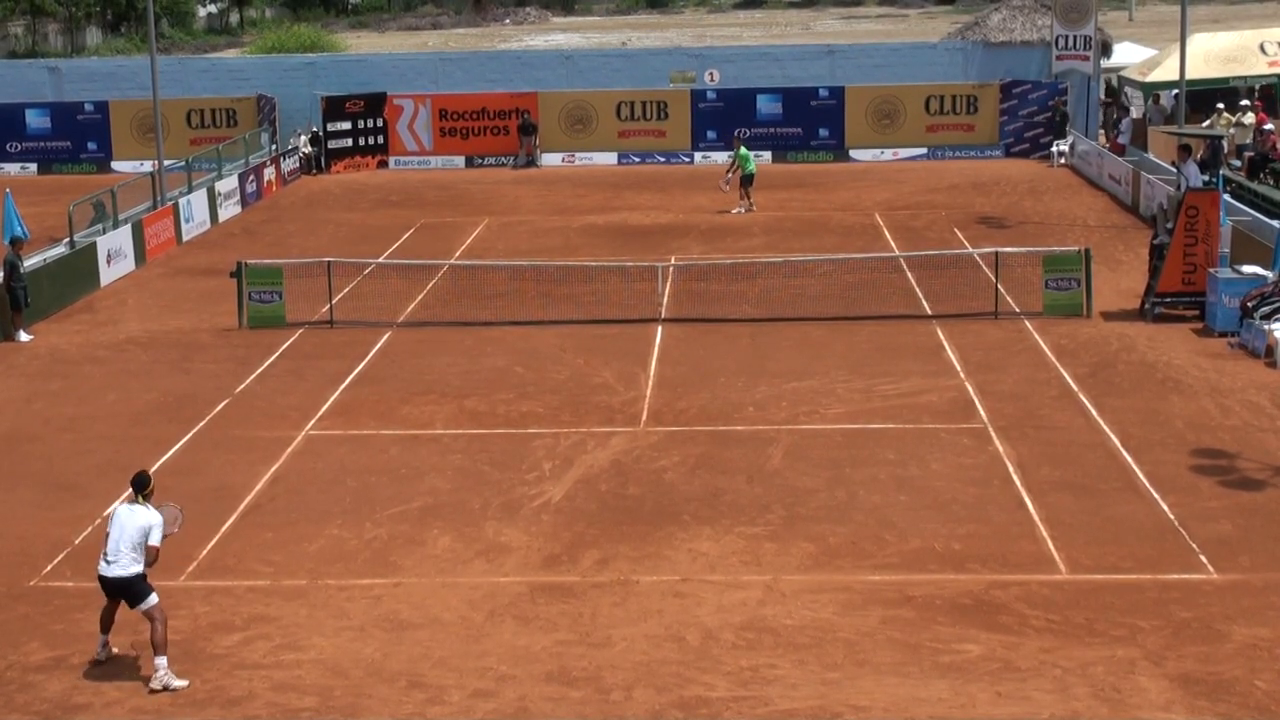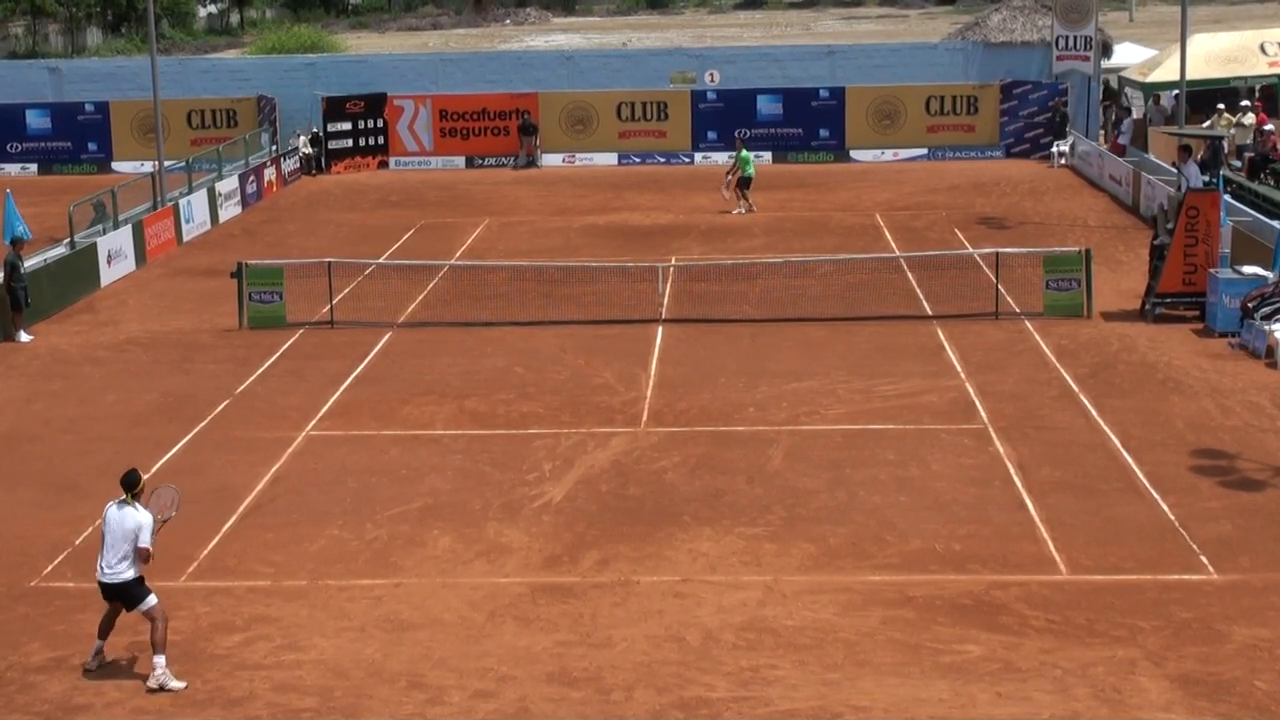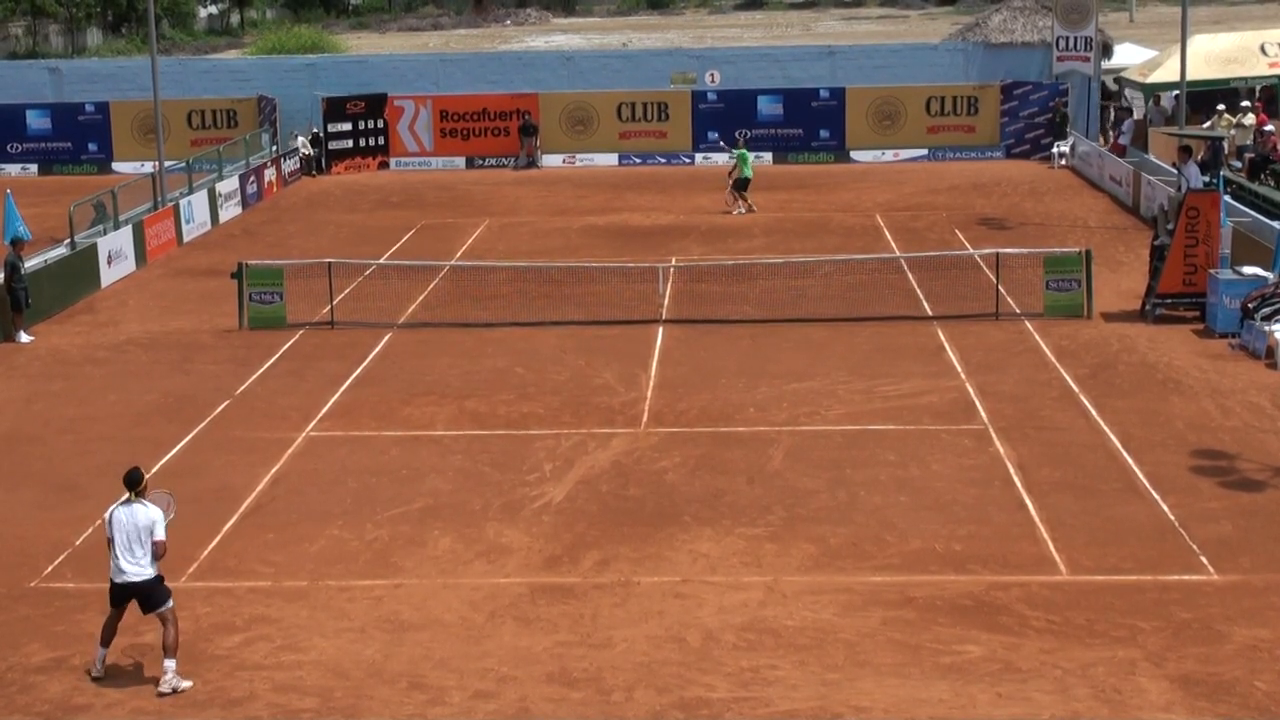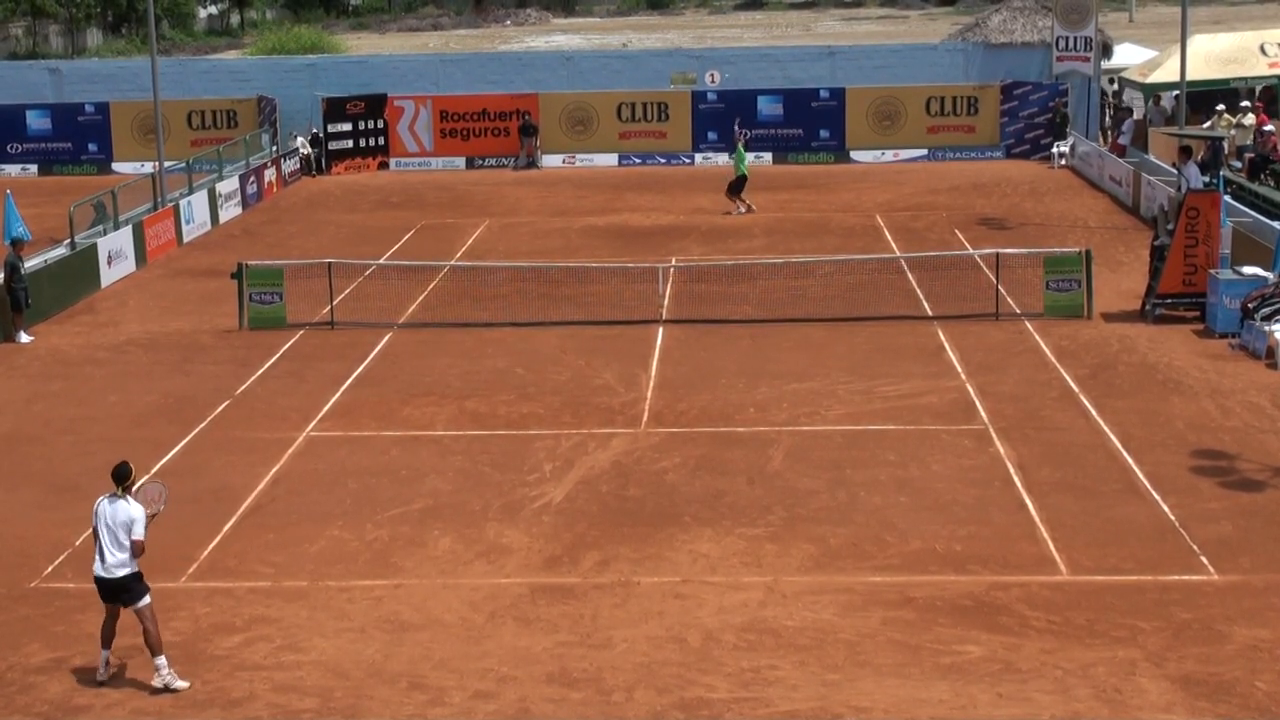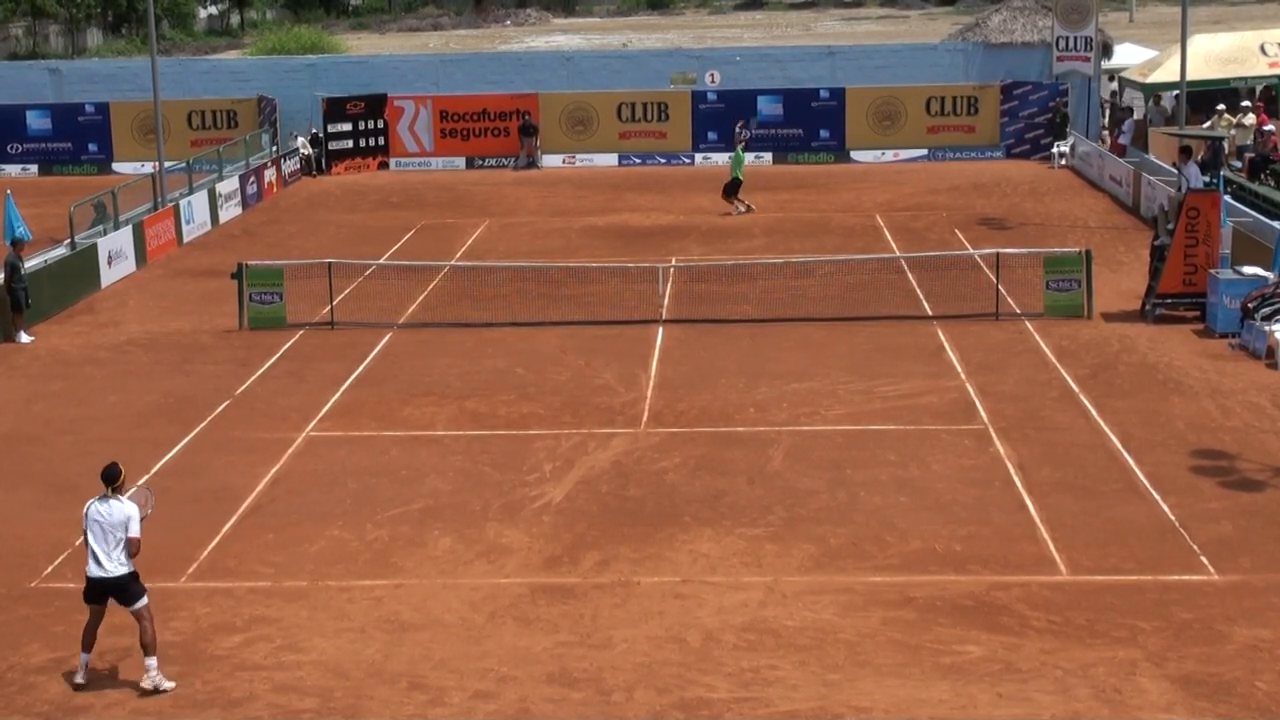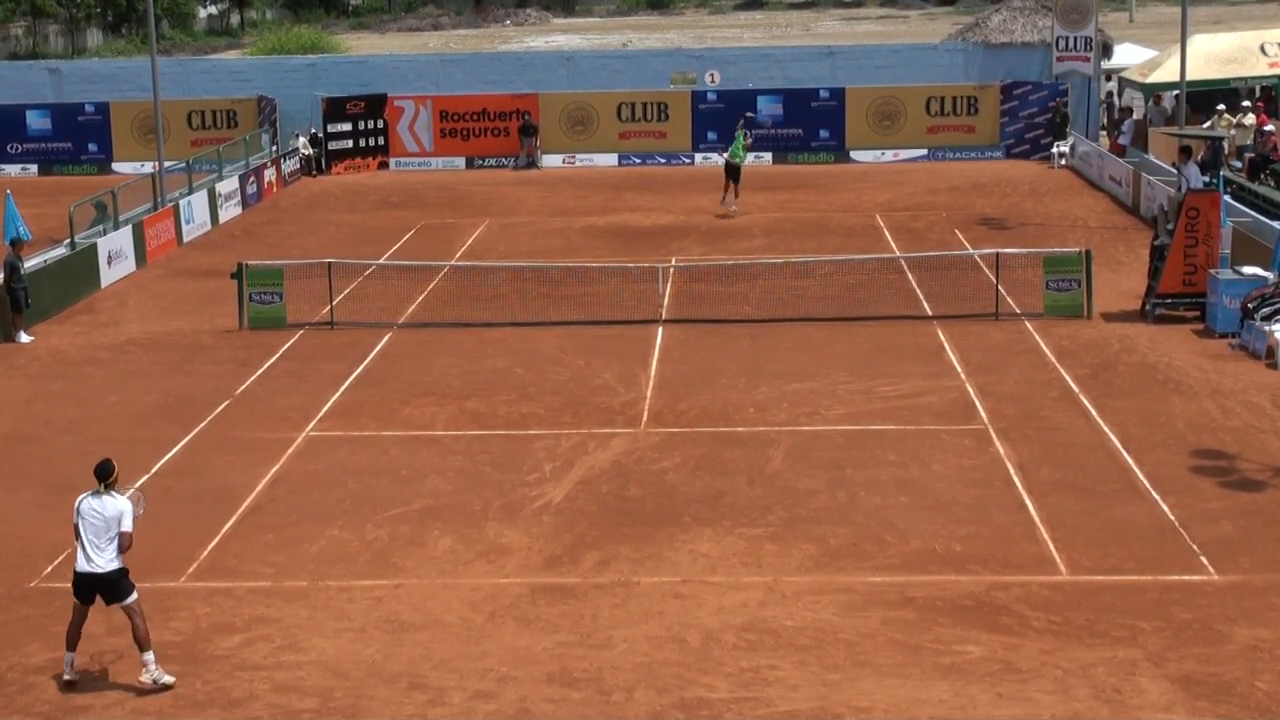
dt=0.3s
person 1, frame 1
left shoulder: (117, 509)
right shoulder: (154, 518)
left elbow: (109, 541)
right elbow: (151, 558)
right wrist: (146, 563)
left hip: (105, 573)
right hip: (129, 577)
left knee: (111, 605)
right knee: (159, 618)
left ankle: (102, 649)
right ankle: (161, 674)
person 1, frame 2
left shoulder: (110, 508)
right shoulder: (144, 517)
right elbow: (143, 557)
right wrist: (149, 554)
left hip: (104, 577)
right hip: (126, 580)
left knee: (113, 611)
right knee: (159, 618)
left ankle: (95, 657)
right ankle: (159, 674)
person 1, frame 3
left shoulder: (113, 512)
right shoulder: (154, 513)
left elbow: (111, 546)
right elbow: (159, 552)
left hip: (119, 580)
right hip: (146, 579)
left knee: (113, 619)
right knee: (170, 623)
left ankle: (98, 667)
right ankle: (169, 678)
person 1, frame 4
left shoulder: (100, 504)
right shoulder: (136, 510)
left elbow: (97, 538)
right elbow: (137, 550)
right wrist: (141, 547)
left hip: (101, 574)
right hip: (125, 575)
left knee: (111, 618)
right knee: (149, 621)
left ankle: (103, 669)
right ankle: (163, 675)
person 1, frame 5
left shoulder: (90, 507)
right shoulder: (130, 509)
left elbow: (87, 540)
right elbow: (133, 549)
right wrist: (136, 548)
left hip: (94, 576)
right hip: (121, 576)
left knee: (94, 621)
right knee: (146, 620)
left ankle: (81, 673)
right ankle: (152, 675)
person 1, frame 6
left shoulder: (81, 501)
right shoulder: (123, 504)
left elbow: (78, 535)
right elbow: (125, 544)
right wrist: (127, 542)
left hip: (83, 572)
right hip: (111, 572)
left knee: (77, 619)
right knee: (136, 616)
left ankle: (69, 670)
right ankle: (150, 670)
